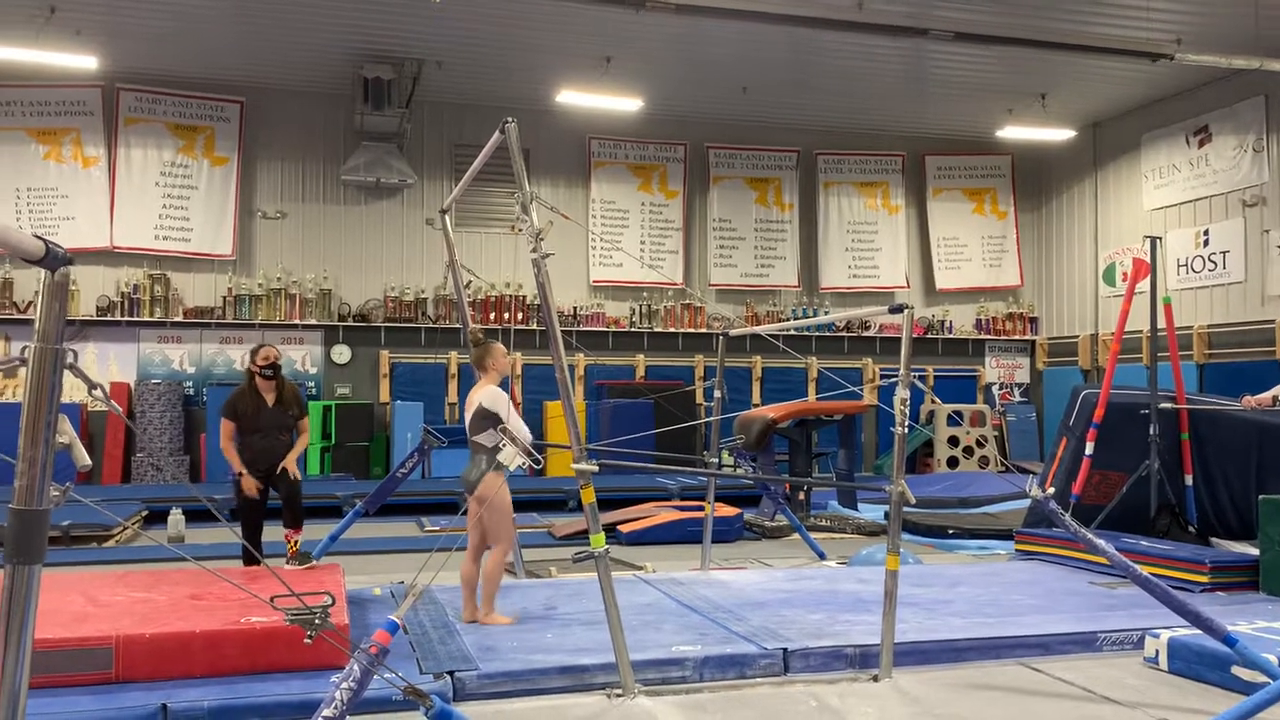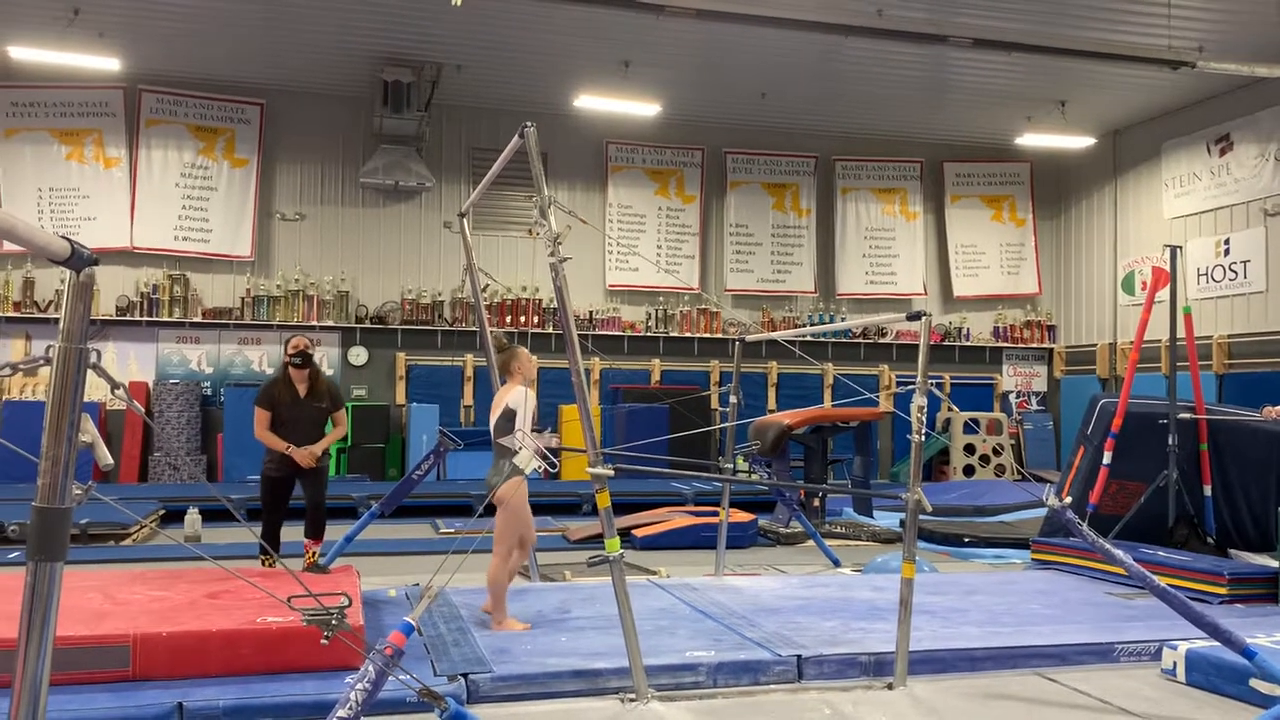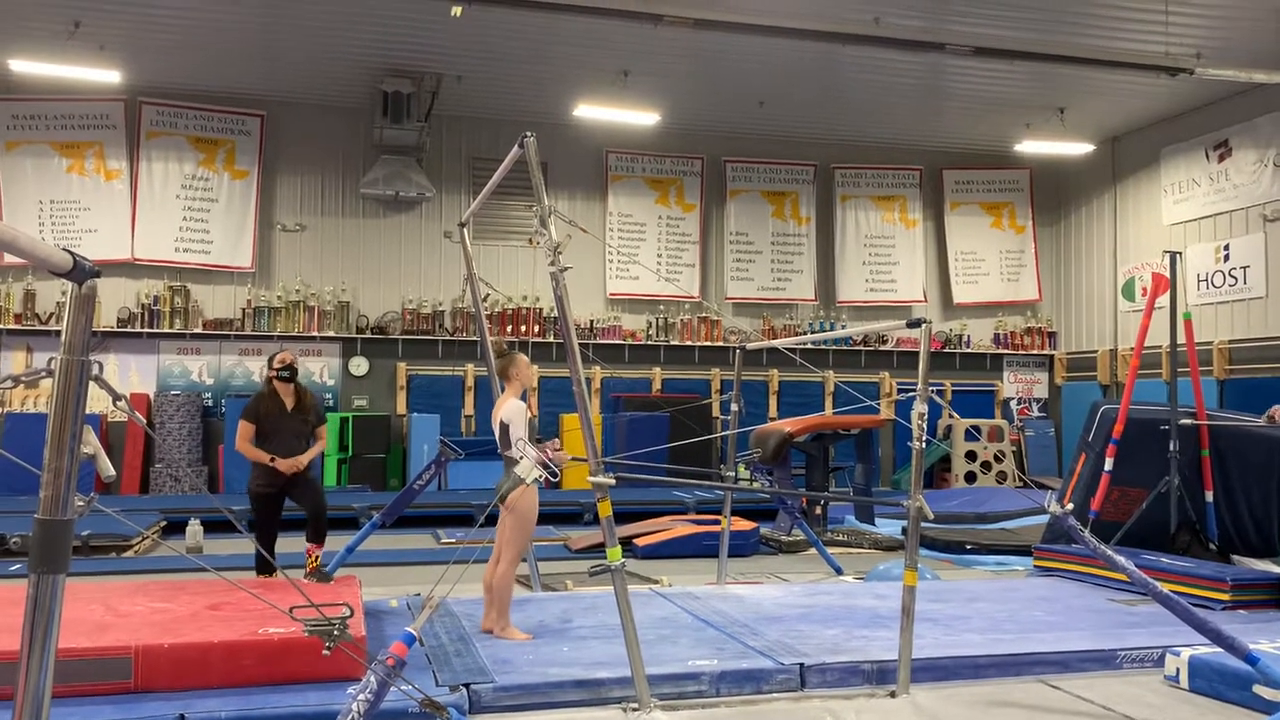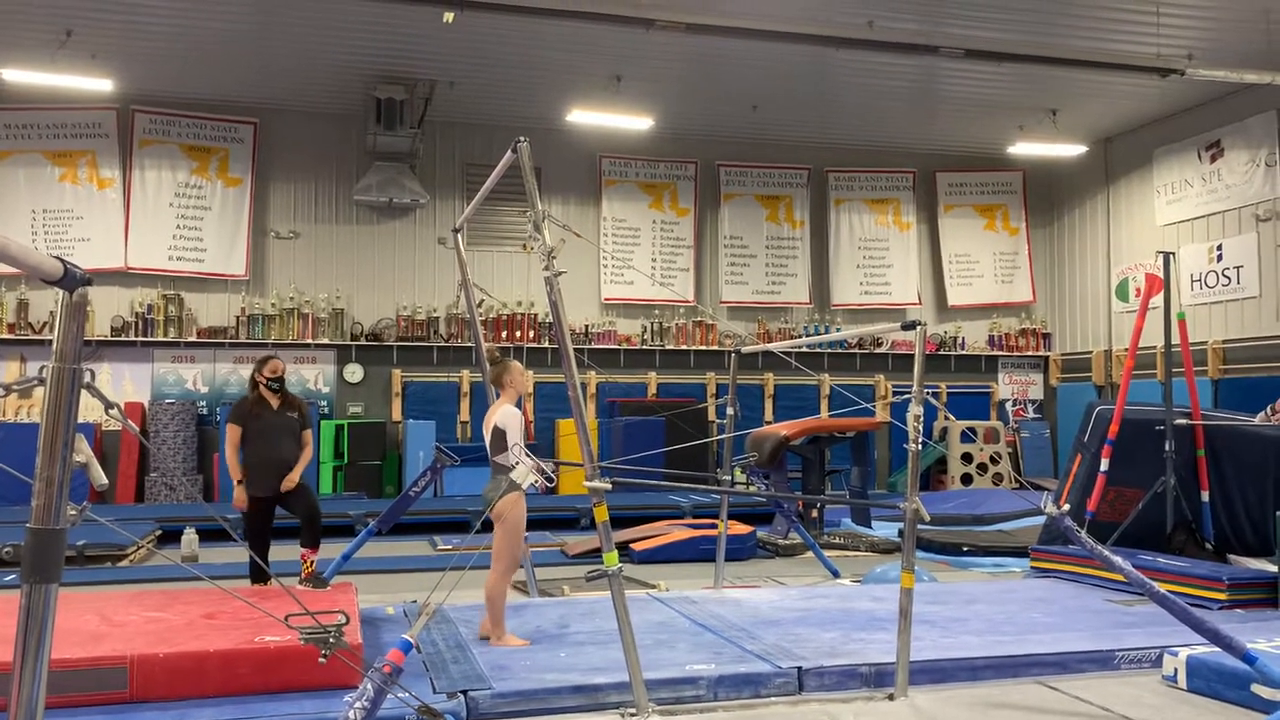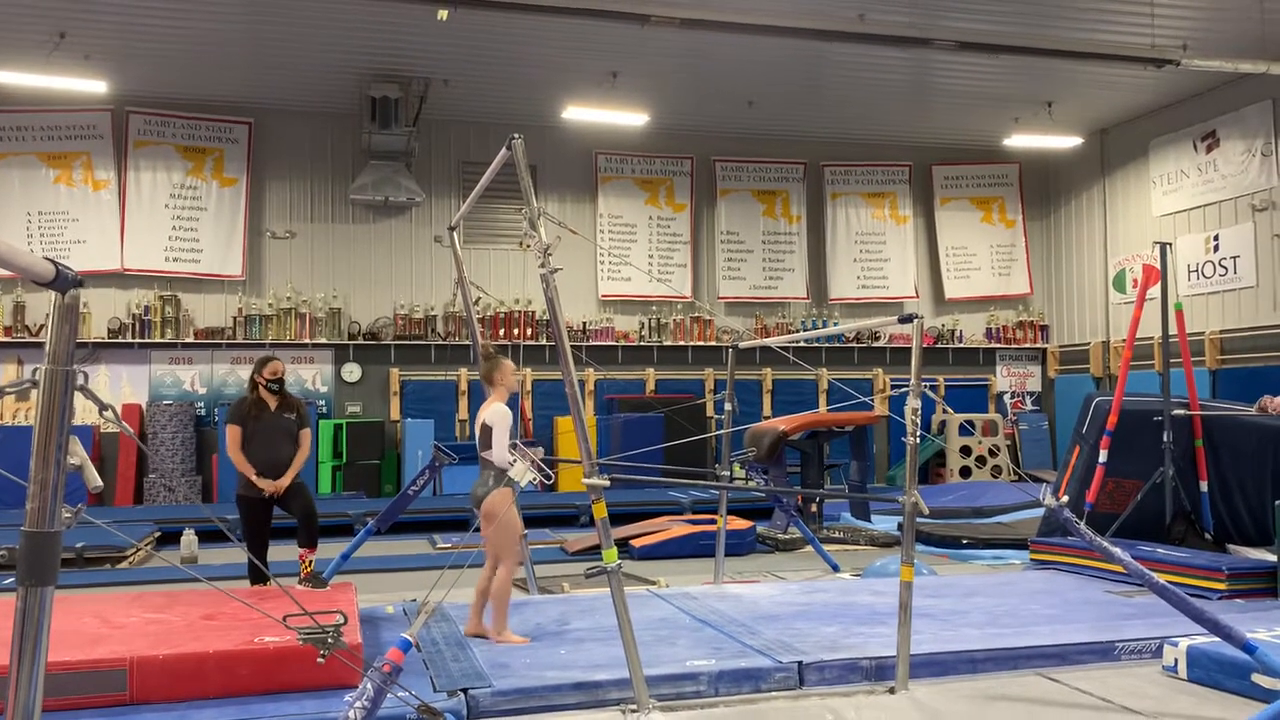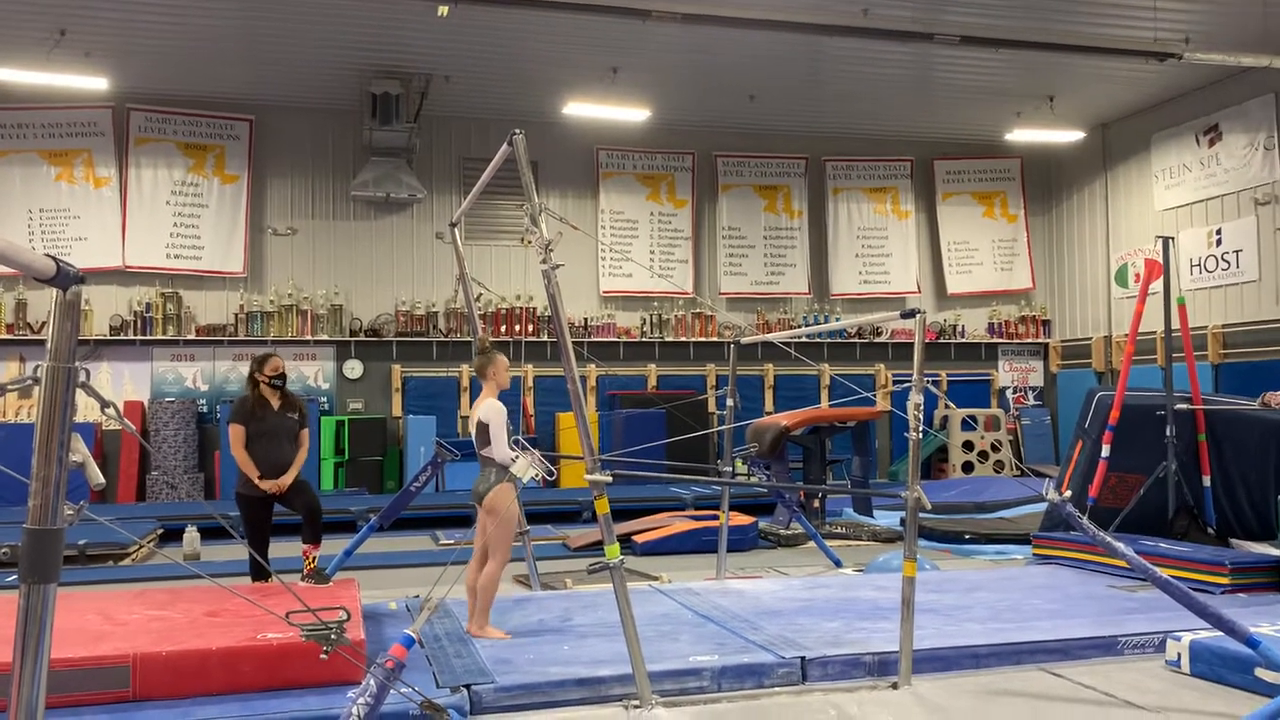
dt=0.5s
person 1, frame 1
left shoulder: (474, 394)
right shoulder: (495, 394)
right elbow: (525, 436)
left wrist: (505, 437)
left hip: (473, 473)
right hip: (489, 476)
left knee: (475, 548)
right knee: (502, 545)
left ankle: (470, 608)
right ankle: (487, 611)
person 1, frame 2
left shoulder: (502, 395)
right shoulder: (523, 394)
right elbow: (523, 444)
left hip: (499, 476)
right hip: (510, 479)
left knee: (526, 543)
right knee: (503, 552)
left ankle: (494, 602)
right ankle: (500, 617)
person 1, frame 3
left shoulder: (501, 405)
right shoulder: (517, 407)
right elbow: (521, 456)
left wrist: (543, 449)
right wrist: (551, 456)
left hip: (509, 484)
right hip: (522, 486)
left knee: (499, 557)
right knee: (510, 560)
left ankle: (490, 618)
right ankle: (503, 625)
person 1, frame 4
left shoulder: (493, 413)
right shoulder: (512, 413)
right elbow: (516, 461)
left hip: (497, 489)
right hip: (508, 493)
left knee: (509, 564)
right knee: (502, 568)
left ankle: (489, 624)
right ankle: (499, 633)
person 1, frame 5
left shoulder: (486, 409)
right shoulder: (501, 411)
right elbow: (501, 458)
left hip: (484, 488)
right hip: (496, 490)
left knee: (495, 561)
right knee: (508, 561)
left ankle: (475, 622)
right ankle: (501, 629)
person 1, frame 6
left shoulder: (479, 406)
right shoulder: (495, 407)
right elbow: (501, 454)
left wrist: (519, 461)
left hip: (484, 483)
right hip: (497, 485)
left knee: (481, 558)
right knee: (498, 558)
left ankle: (474, 621)
right ankle: (481, 624)
person 2, frame 1
left shoulder: (292, 395)
right shoulder: (238, 399)
left elbow: (304, 433)
right elbow: (226, 442)
left wrist: (292, 458)
right wrist: (243, 474)
left hip: (282, 466)
right hip: (250, 472)
left knee: (293, 494)
right knee: (251, 529)
left ankle: (293, 553)
person 2, frame 2
left shoulder: (327, 388)
right shoulder: (272, 388)
left elbow: (341, 426)
right elbow: (260, 431)
left wrist: (319, 447)
right wrist: (292, 450)
left hip: (314, 460)
right hip: (277, 463)
left knee: (317, 504)
right knee: (272, 519)
left ankle: (311, 562)
right ankle: (268, 569)
person 2, frame 3
left shoulder: (311, 402)
right shoulder: (258, 403)
left elbow: (322, 439)
right elbow: (242, 444)
left wrist: (306, 457)
right wrist: (275, 461)
left hip: (300, 476)
right hip: (265, 481)
left knee: (318, 507)
right knee: (265, 538)
left ankle: (313, 568)
person 2, frame 4
left shoulder: (297, 406)
right shoulder: (244, 407)
left elbow: (307, 445)
right elbow: (231, 449)
left wrist: (296, 472)
right wrist: (239, 484)
left hip: (289, 483)
right hip: (256, 488)
left knee: (312, 511)
right knee: (258, 545)
left ankle: (308, 573)
person 2, frame 5
left shoulder: (295, 406)
right shoulder: (242, 407)
left elbow: (305, 446)
right elbow: (233, 450)
left wrist: (287, 478)
right wrist: (258, 479)
left hip: (287, 483)
right hip: (252, 488)
left knee: (308, 511)
right knee: (257, 546)
left ankle: (307, 574)
person 2, frame 6
left shoulder: (295, 405)
right shoulder: (244, 405)
left elbow: (303, 445)
right elbow: (237, 449)
left wrist: (290, 475)
right wrist: (260, 480)
left hip: (287, 480)
right hip: (252, 487)
left knee: (313, 506)
right knee: (257, 544)
left ankle: (310, 570)
